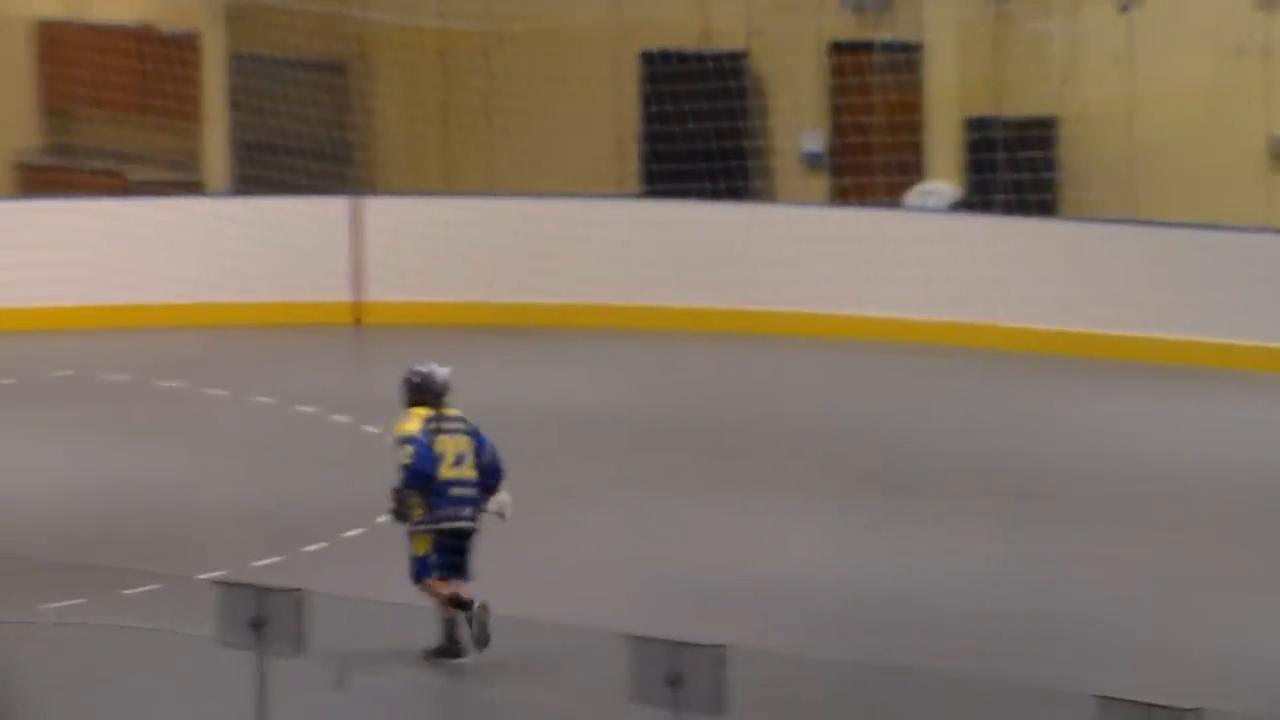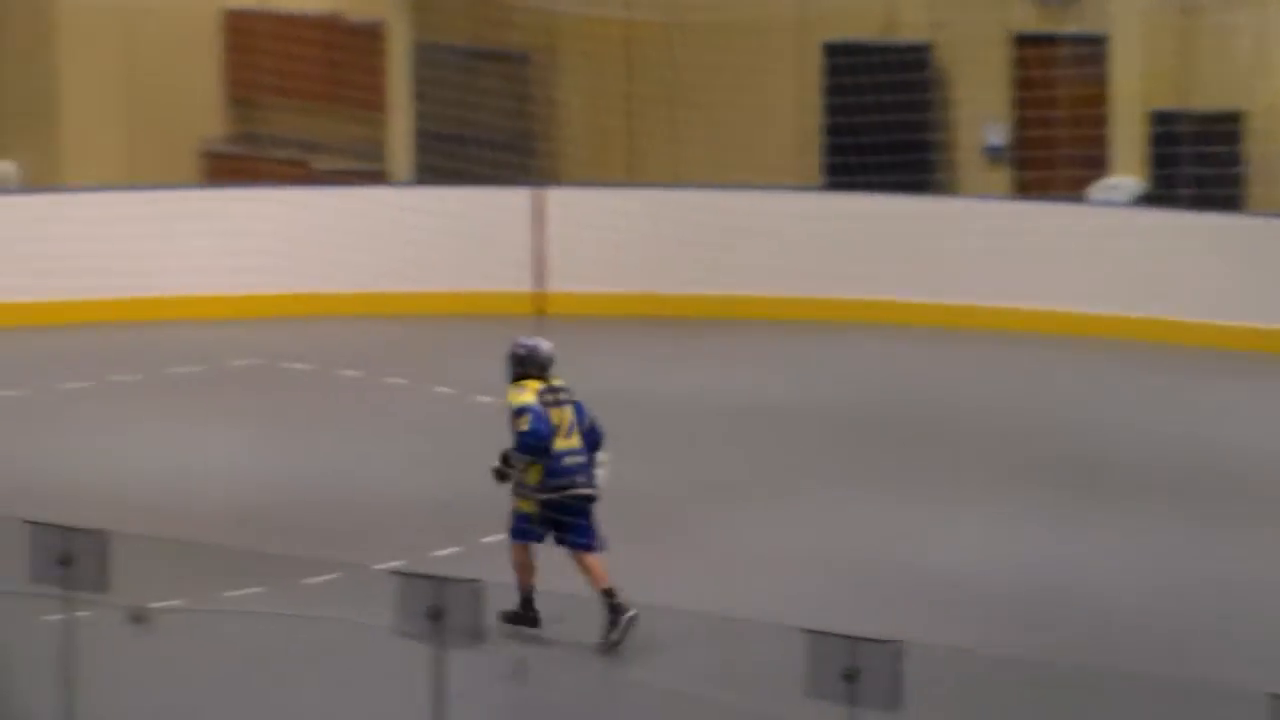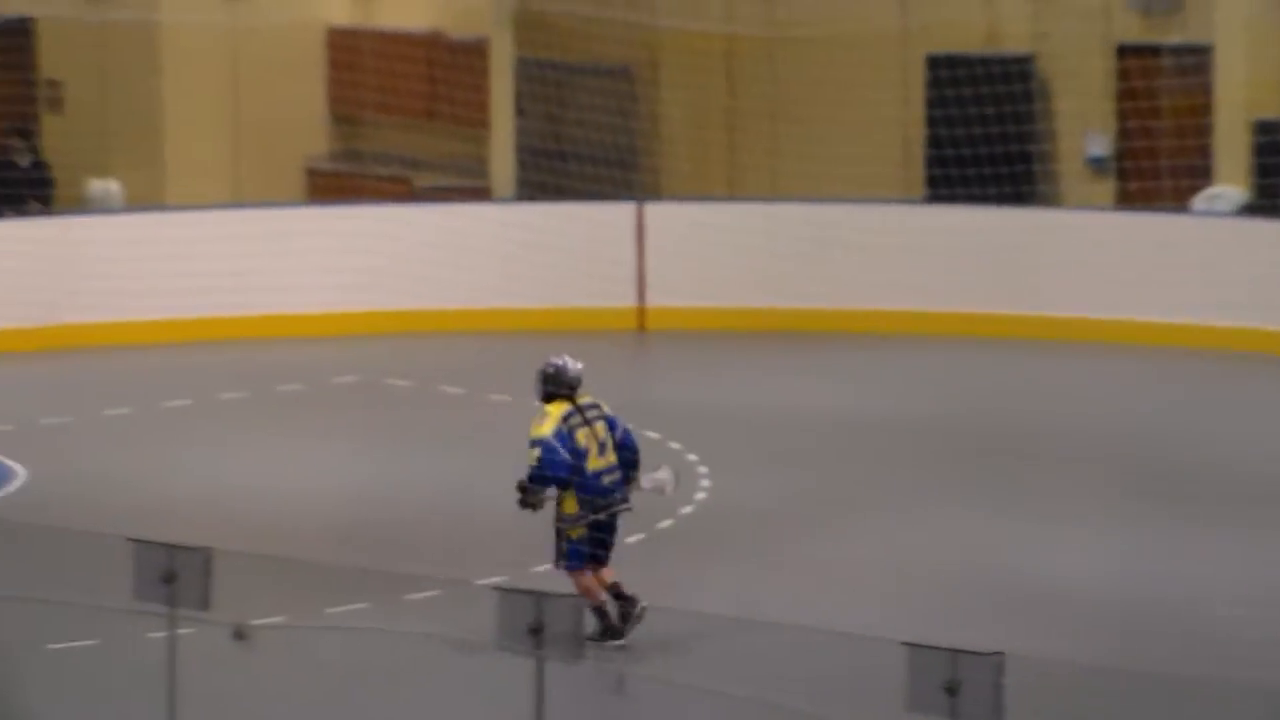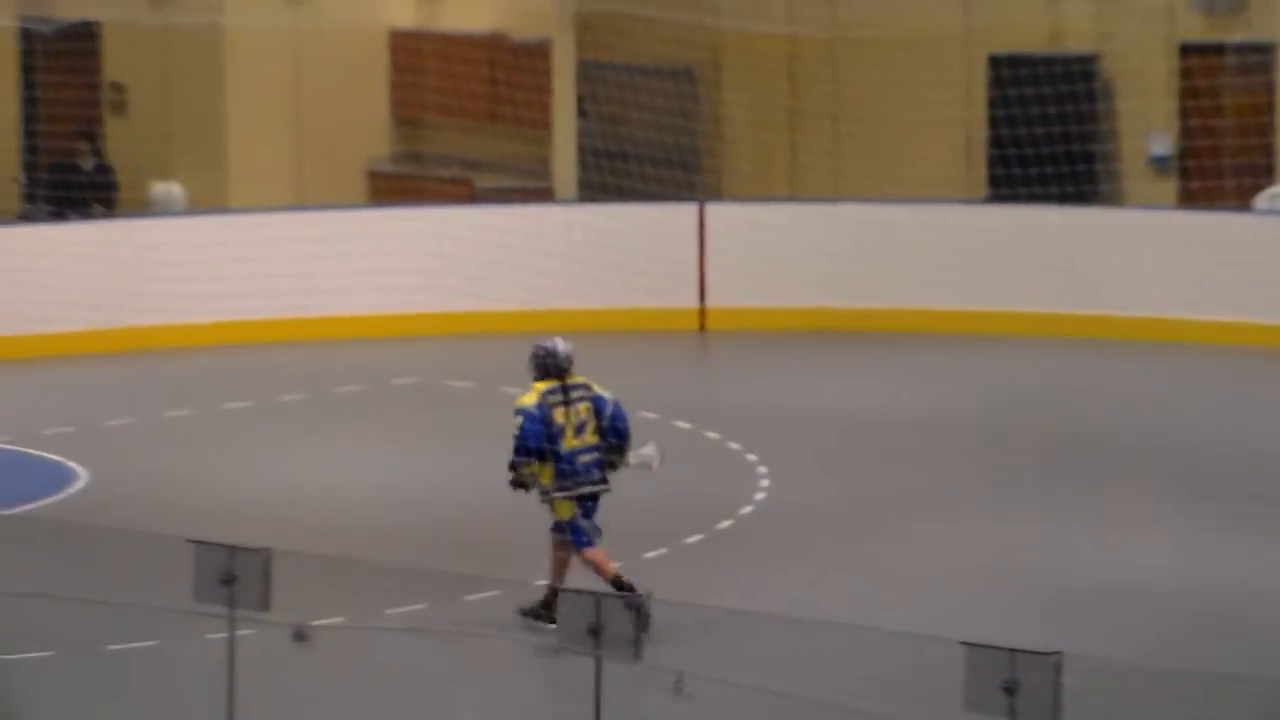
dt=0.2s
person 1, frame 1
left shoulder: (411, 424)
right shoulder: (460, 421)
left elbow: (419, 469)
right elbow: (492, 467)
left wrist: (405, 503)
right wrist: (483, 499)
left hip: (432, 516)
right hip: (466, 512)
left knee: (427, 580)
right knee: (447, 577)
left ankle: (469, 608)
right ankle: (450, 643)
person 1, frame 2
left shoulder: (523, 396)
right shoulder: (561, 391)
left elbow: (535, 434)
right elbow: (592, 435)
left wrist: (511, 465)
left hip: (542, 485)
right hip: (577, 482)
left knee: (520, 541)
right knee: (584, 552)
left ankle: (527, 610)
right ankle: (616, 609)
person 1, frame 3
left shoulder: (550, 421)
right shoulder: (595, 407)
left elbow: (548, 468)
right elbow: (627, 445)
left wrist: (531, 494)
right wrist: (625, 480)
left hip: (581, 505)
right hip: (610, 498)
left knee: (577, 567)
right knee: (589, 560)
left ankle: (608, 626)
right ankle: (627, 601)
person 1, frame 4
left shoulder: (532, 399)
right shoulder: (587, 388)
left elbow: (528, 439)
right elbow: (616, 419)
left wrist: (521, 473)
right wrist: (616, 457)
left hip: (561, 483)
right hip: (592, 479)
left knee: (583, 546)
right knee: (561, 539)
left ankle: (630, 594)
right ankle: (548, 606)
